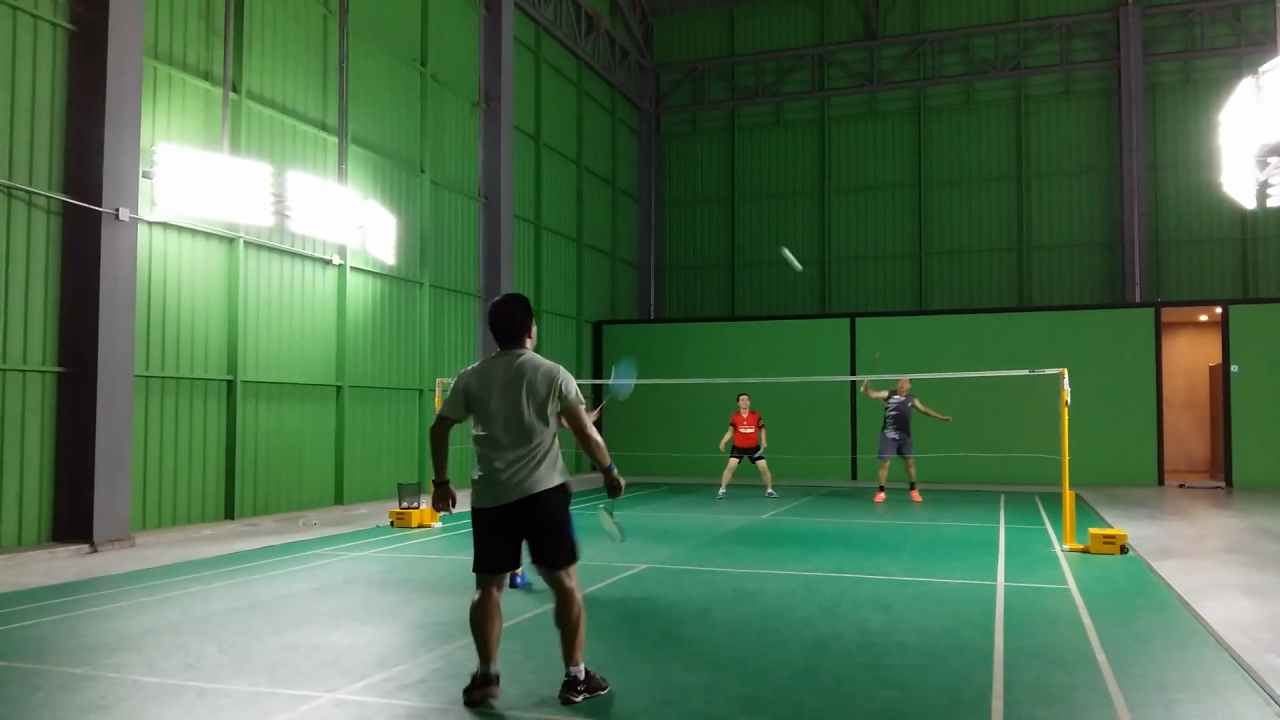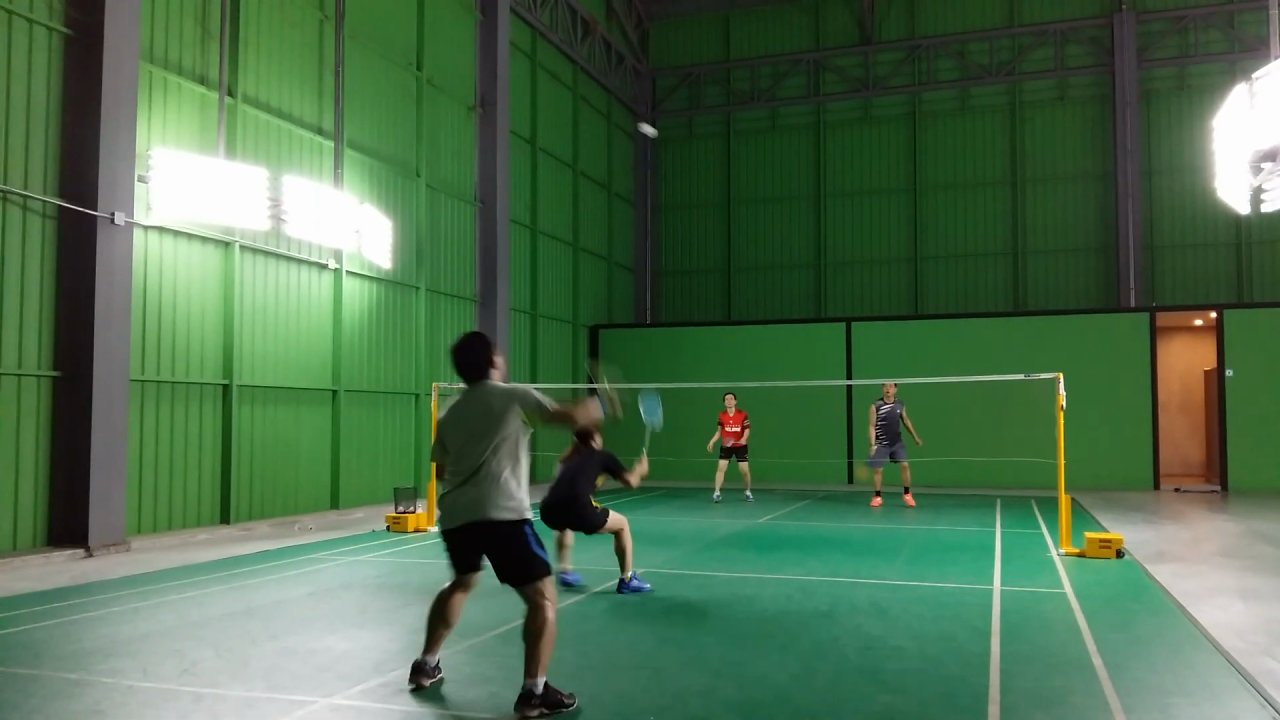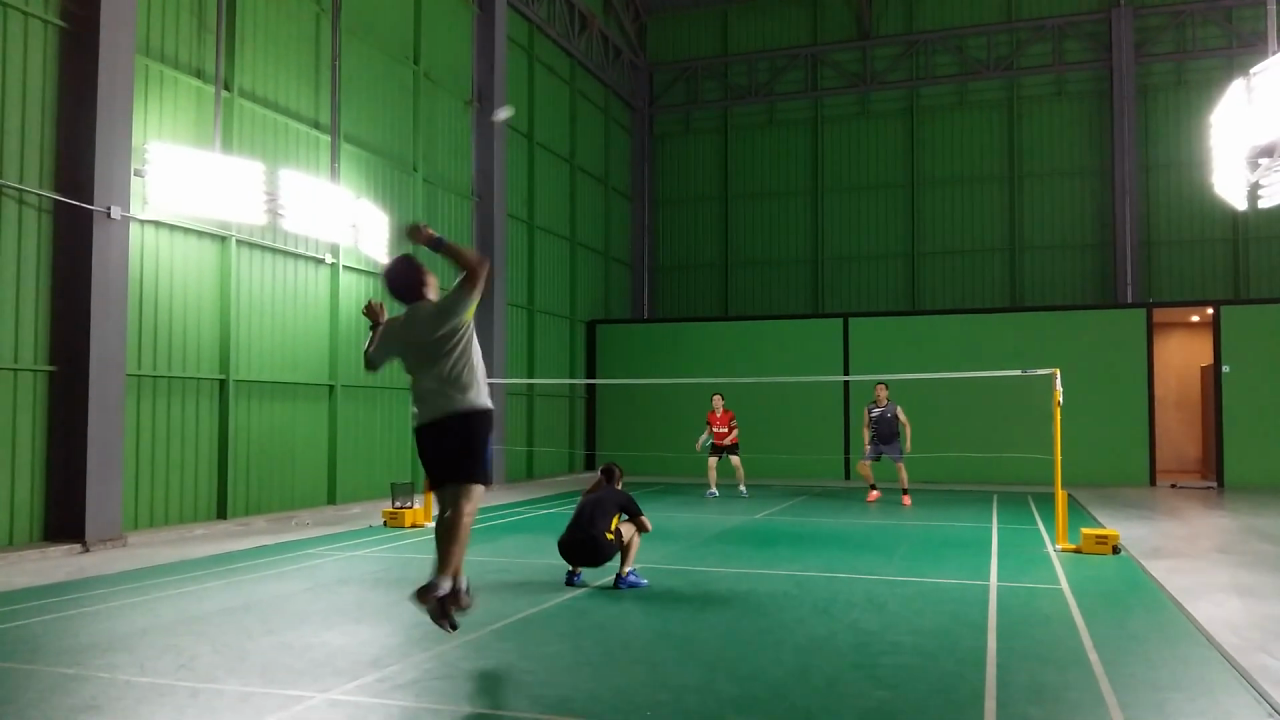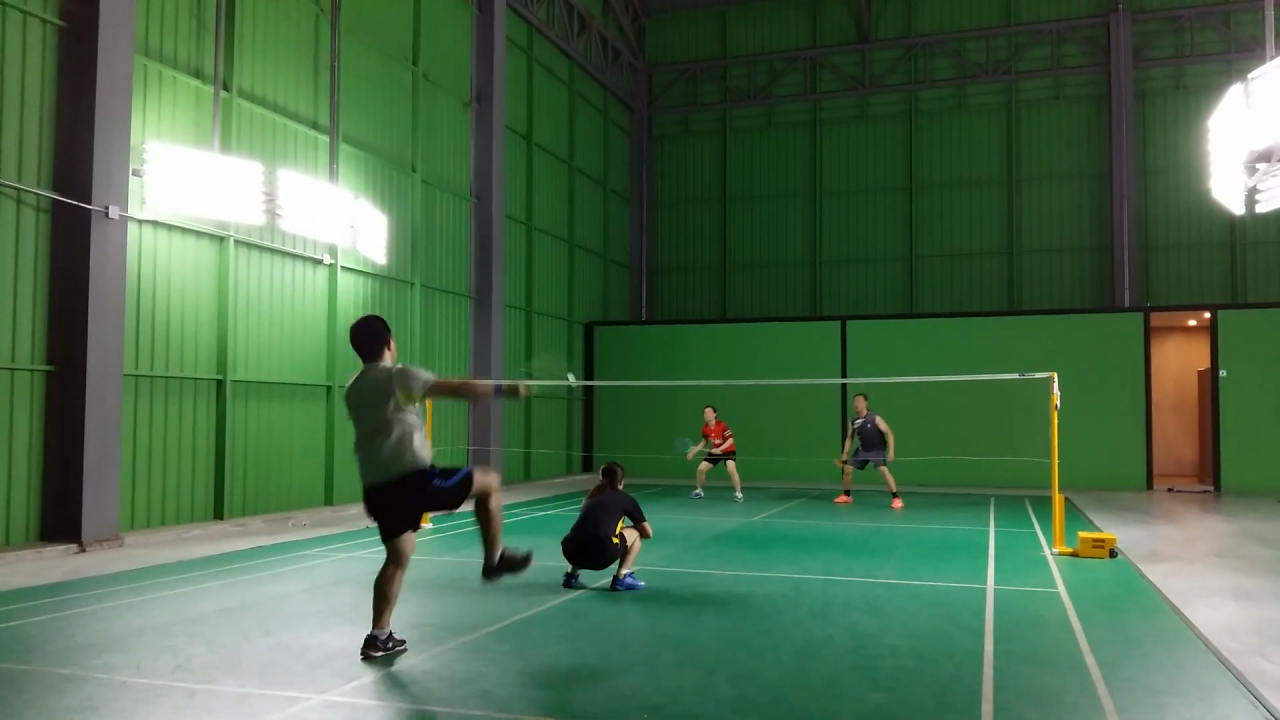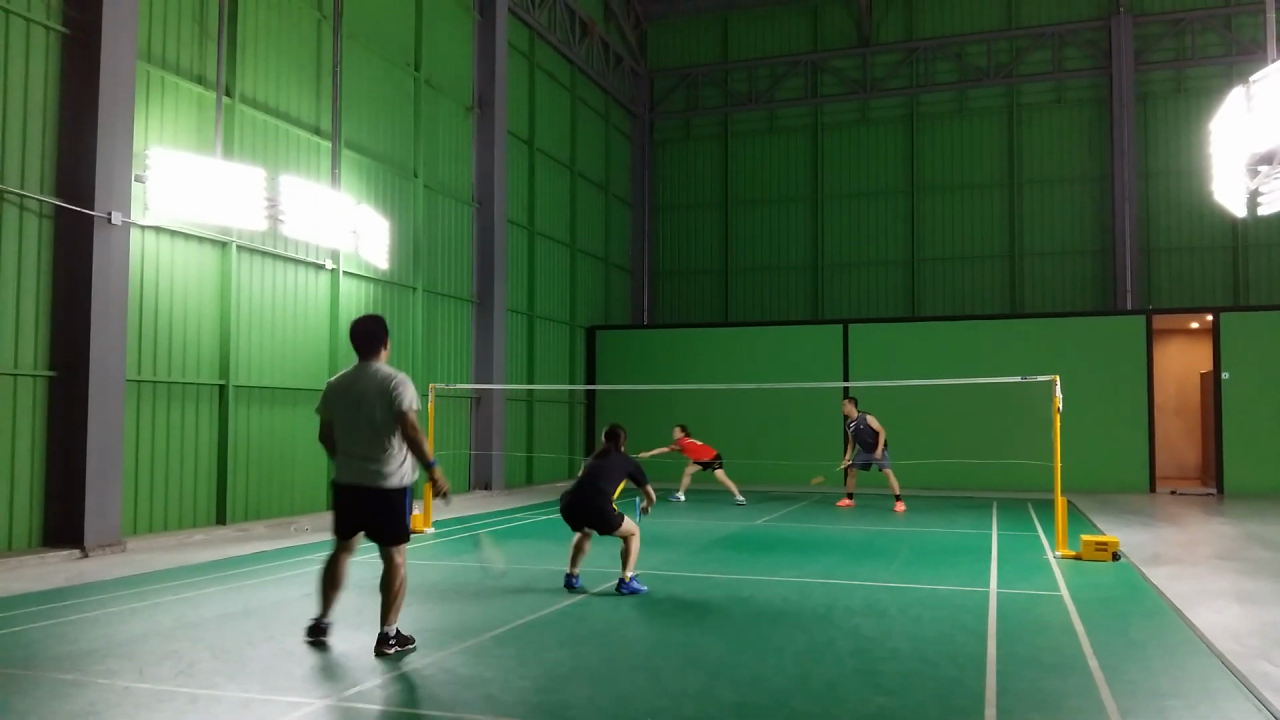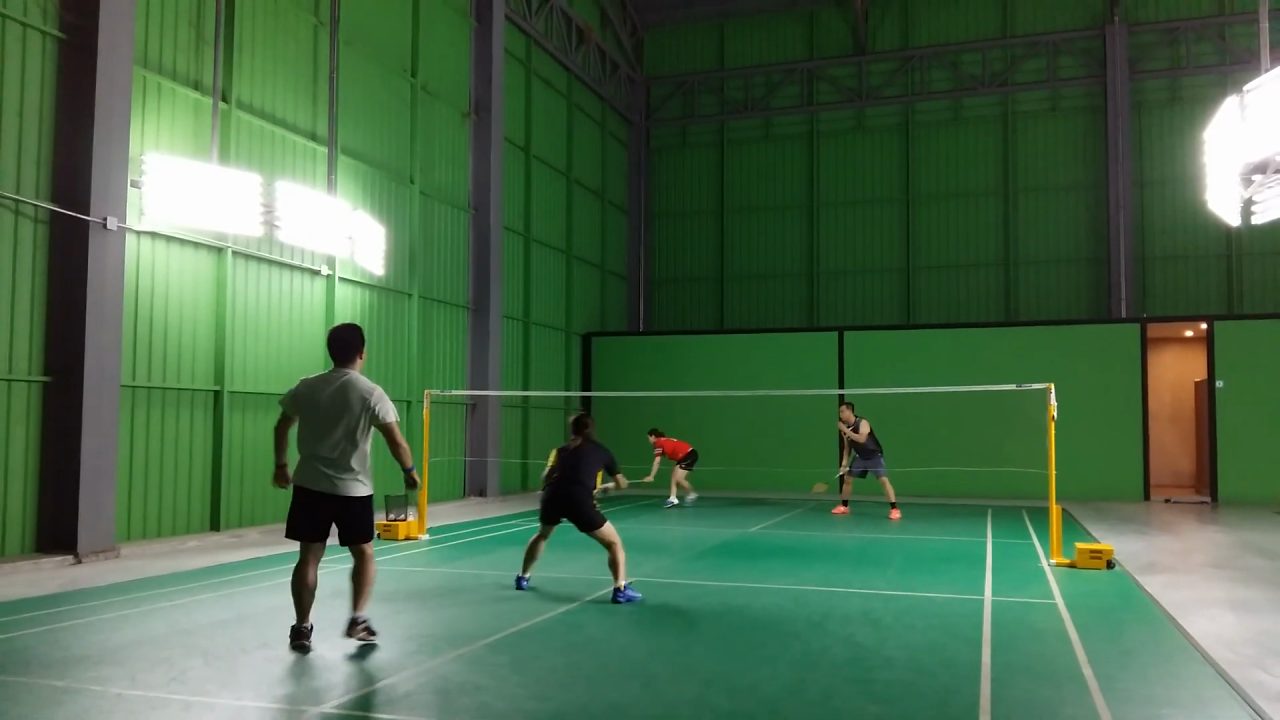
dt=0.3s
person 1, frame 1
left shoulder: (470, 379)
right shoulder: (553, 374)
left elbow: (439, 430)
right elbow: (585, 431)
left wrist: (440, 482)
right wrist: (610, 471)
left hip: (490, 498)
right hip: (541, 492)
left knee: (488, 589)
right knee: (566, 584)
left ankle: (486, 675)
right ankle: (576, 677)
person 1, frame 2
left shoulder: (450, 416)
right shoulder: (515, 397)
left elbow: (441, 468)
right elbow: (572, 417)
right wrist: (601, 405)
left hip: (456, 518)
right hip: (503, 516)
left knee: (460, 584)
right knee: (542, 600)
left ankle: (426, 664)
person 1, frame 3
left shoulder: (393, 331)
right shoulder: (449, 309)
left elbow: (370, 361)
right elbow: (478, 266)
left wrist: (378, 325)
right wrist: (435, 241)
left hip: (428, 425)
right hip: (466, 418)
left knee: (449, 503)
right knee: (465, 503)
left ankle: (455, 584)
right ankle: (439, 587)
person 1, frame 4
left shoulder: (353, 390)
right shoulder: (398, 376)
right elbow: (457, 389)
right wrist: (503, 389)
left hip: (376, 486)
right hip: (410, 476)
left knee: (398, 557)
right knee: (489, 483)
left ankle: (379, 637)
right ankle: (494, 560)
person 1, frame 5
left shoulder: (336, 385)
right shoulder: (397, 382)
left elbow: (325, 436)
right elbow: (411, 432)
right wrist: (434, 472)
left hip: (347, 481)
right hip: (389, 483)
left knee: (342, 552)
right knee: (395, 560)
left ankle: (321, 622)
right ankle: (388, 633)
person 1, frame 6
left shoulder: (306, 387)
right shoulder: (371, 393)
left elbow: (281, 429)
right elbow: (396, 441)
left wrist: (280, 465)
right wrist: (410, 472)
left hip: (309, 486)
right hip: (353, 489)
left knee: (309, 557)
right knee: (363, 554)
left ankle: (302, 627)
right ankle: (358, 618)
